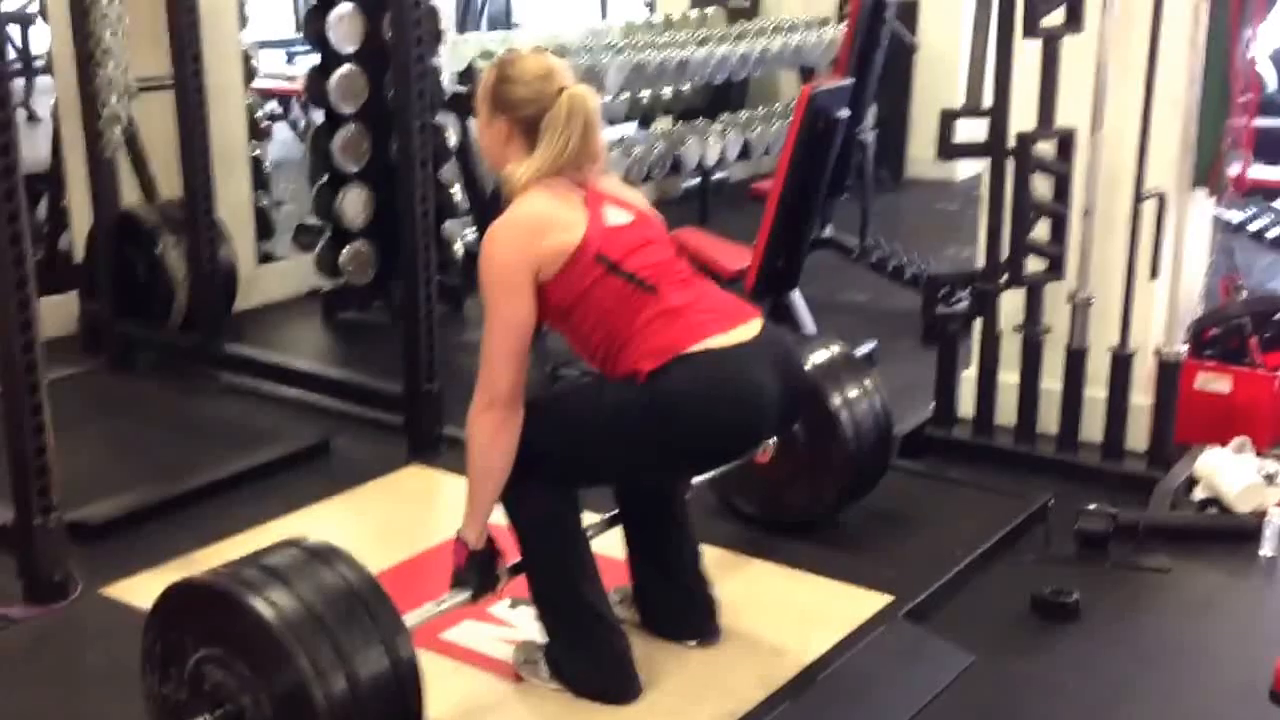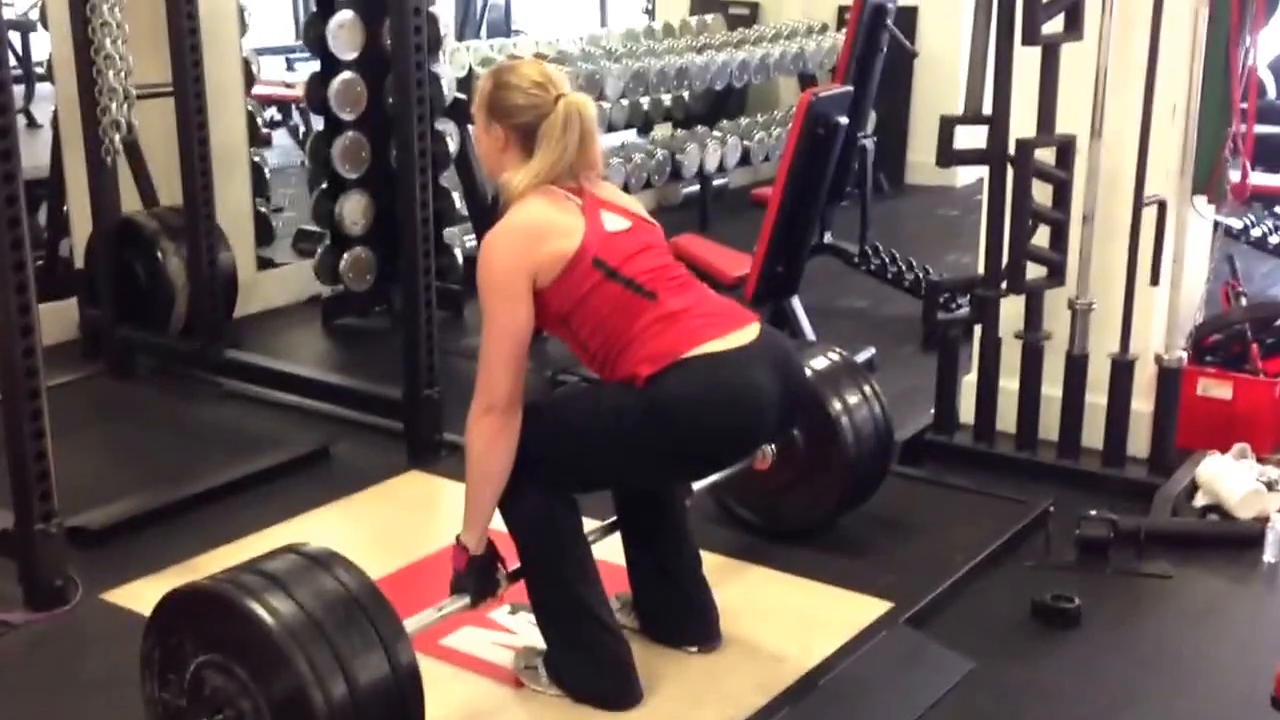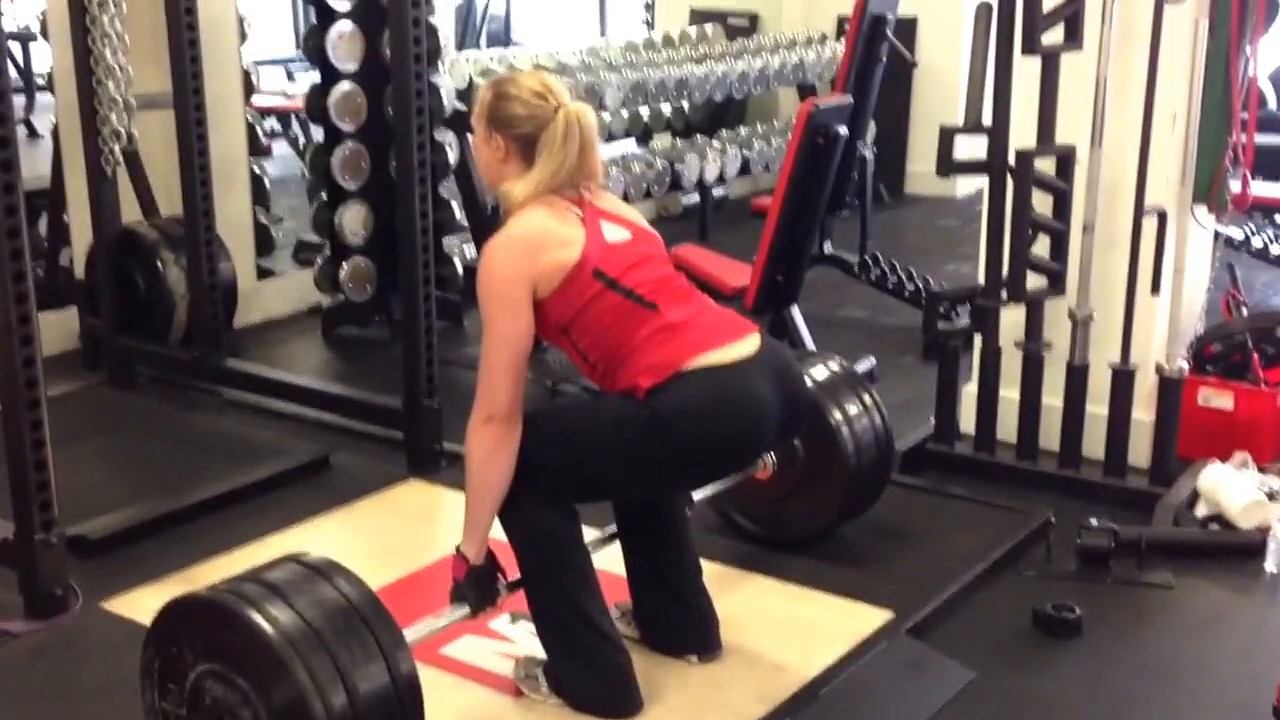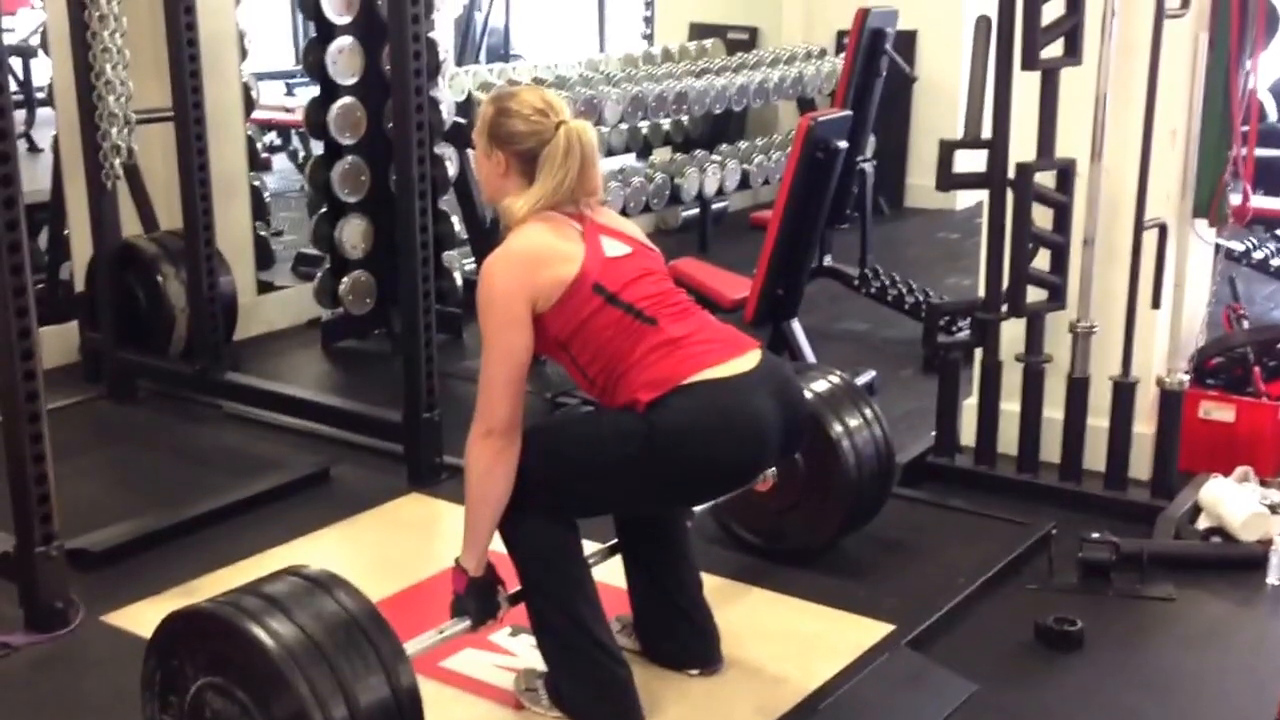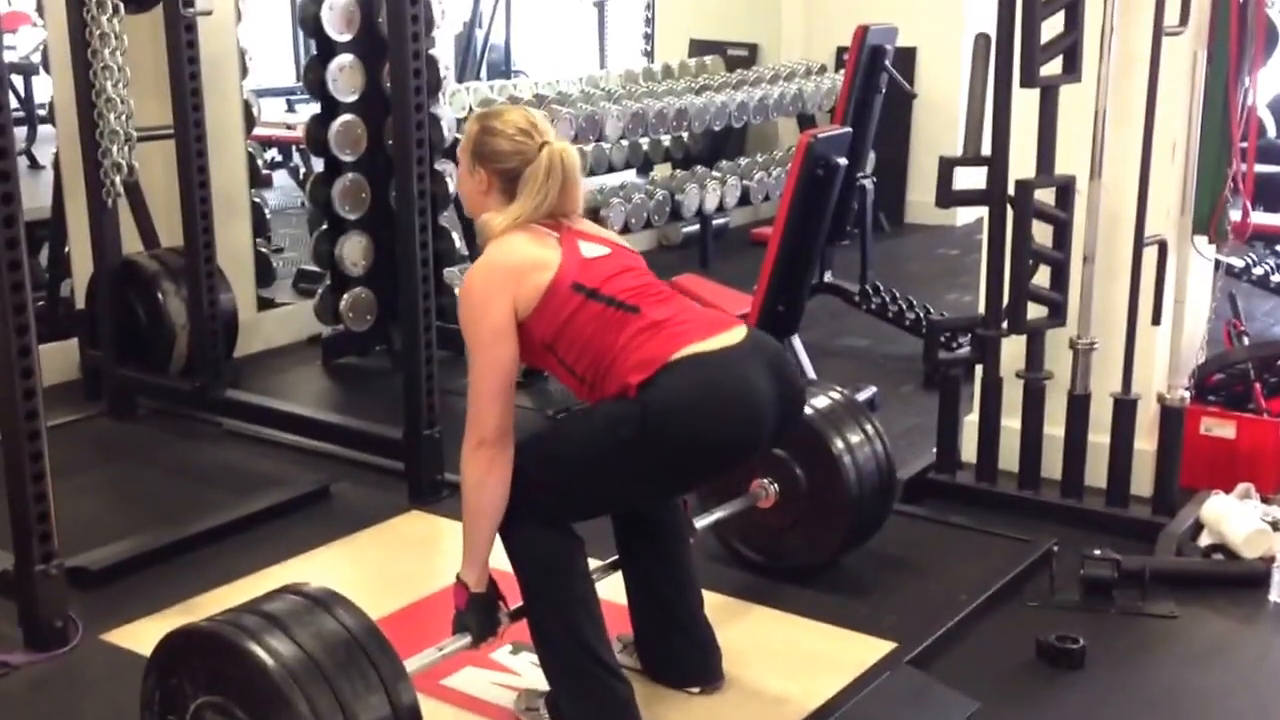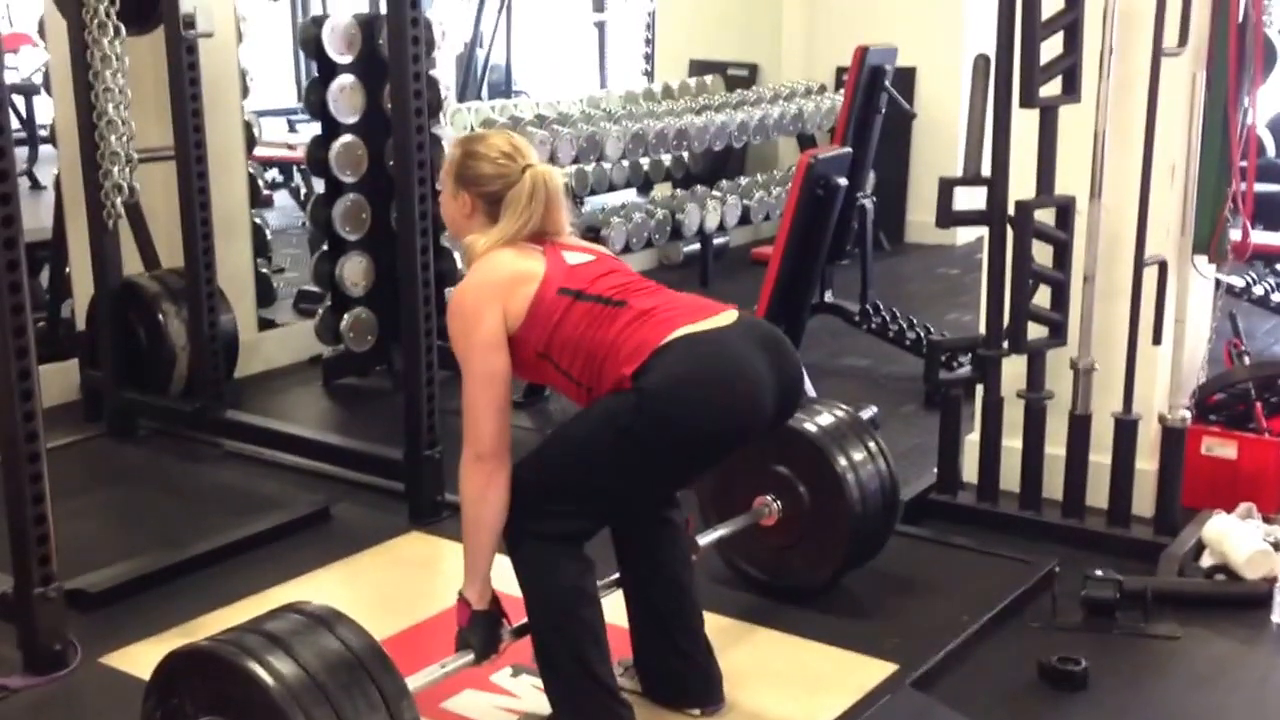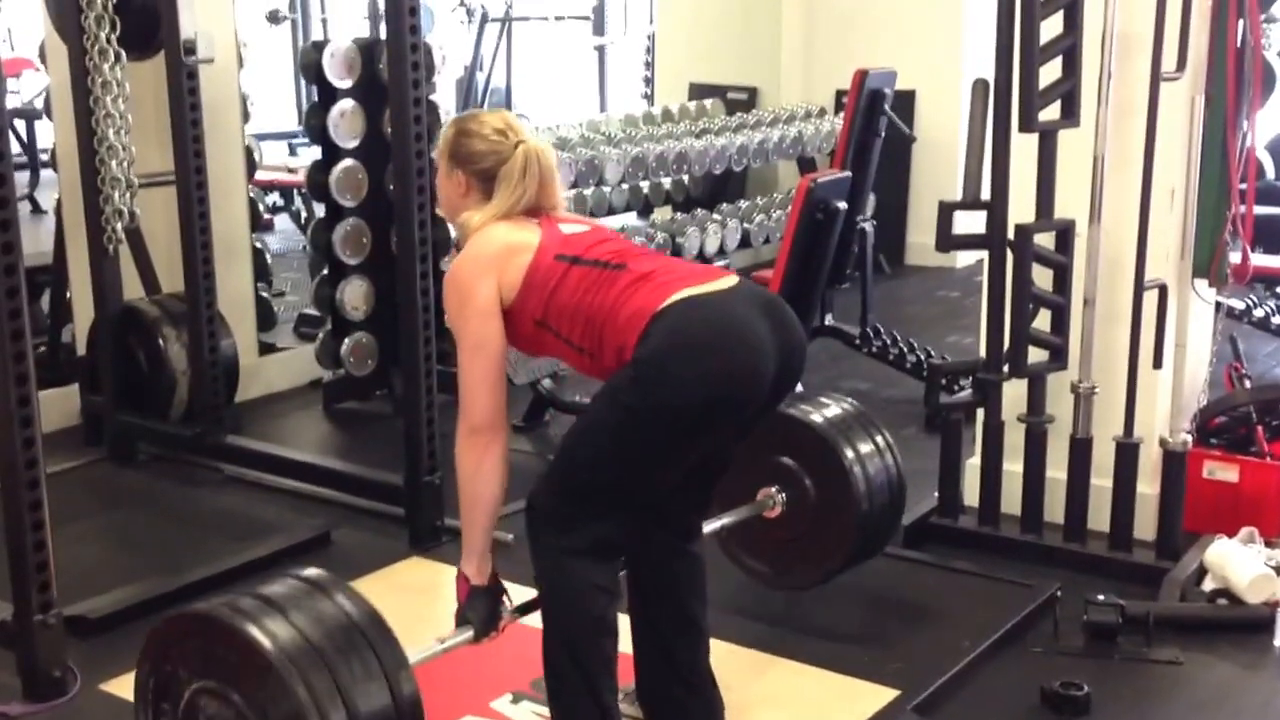
dt=0.4s
person 1, frame 1
left shoulder: (515, 232)
right shoulder: (612, 191)
left elbow: (498, 402)
left wrist: (474, 536)
left hip: (710, 393)
right hip: (772, 365)
left knee: (525, 452)
right knee: (630, 418)
left ankle: (592, 663)
right ankle: (677, 607)
person 1, frame 2
left shoulder: (512, 238)
right shoulder: (607, 197)
left elbow: (497, 408)
left wrist: (472, 542)
left hip: (709, 397)
right hip: (772, 368)
left knee: (525, 459)
right knee: (630, 426)
left ankle: (591, 669)
right ankle: (677, 612)
person 1, frame 3
left shoulder: (513, 247)
right shoulder: (607, 205)
left elbow: (497, 417)
left wrist: (472, 552)
left hip: (709, 409)
right hip: (774, 379)
left knee: (523, 467)
right knee: (630, 437)
right ankle: (679, 623)
person 1, frame 4
left shoulder: (513, 263)
right shoulder: (608, 223)
left elbow: (496, 432)
left wrist: (472, 567)
left hip: (709, 426)
right hip: (775, 396)
left knee: (523, 484)
right knee: (630, 448)
right ankle: (680, 637)
person 1, frame 5
left shoulder: (493, 274)
right shoulder: (587, 234)
left elbow: (489, 441)
left wrist: (473, 581)
left hip: (703, 401)
right hip: (770, 375)
left knee: (523, 497)
right knee: (629, 459)
right ankle: (683, 655)
person 1, frame 6
left shoulder: (479, 292)
right shoulder: (571, 251)
left elbow: (486, 457)
left wrist: (476, 596)
left hip: (699, 385)
right hip: (769, 360)
left knee: (535, 515)
right knee: (632, 483)
person 1, frame 7
left shoulder: (474, 266)
right shoulder: (567, 229)
left elbow: (482, 430)
left wrist: (476, 570)
left hip: (698, 351)
right hip: (771, 328)
left knee: (566, 527)
right knee: (661, 514)
